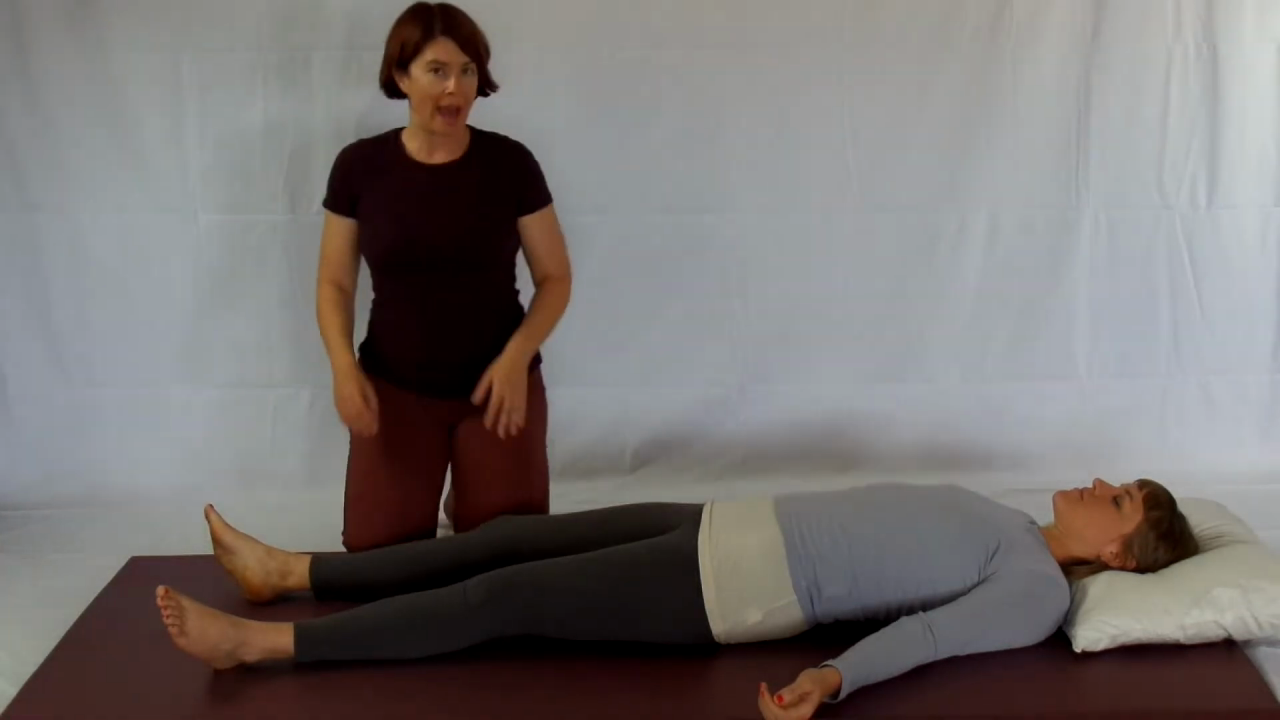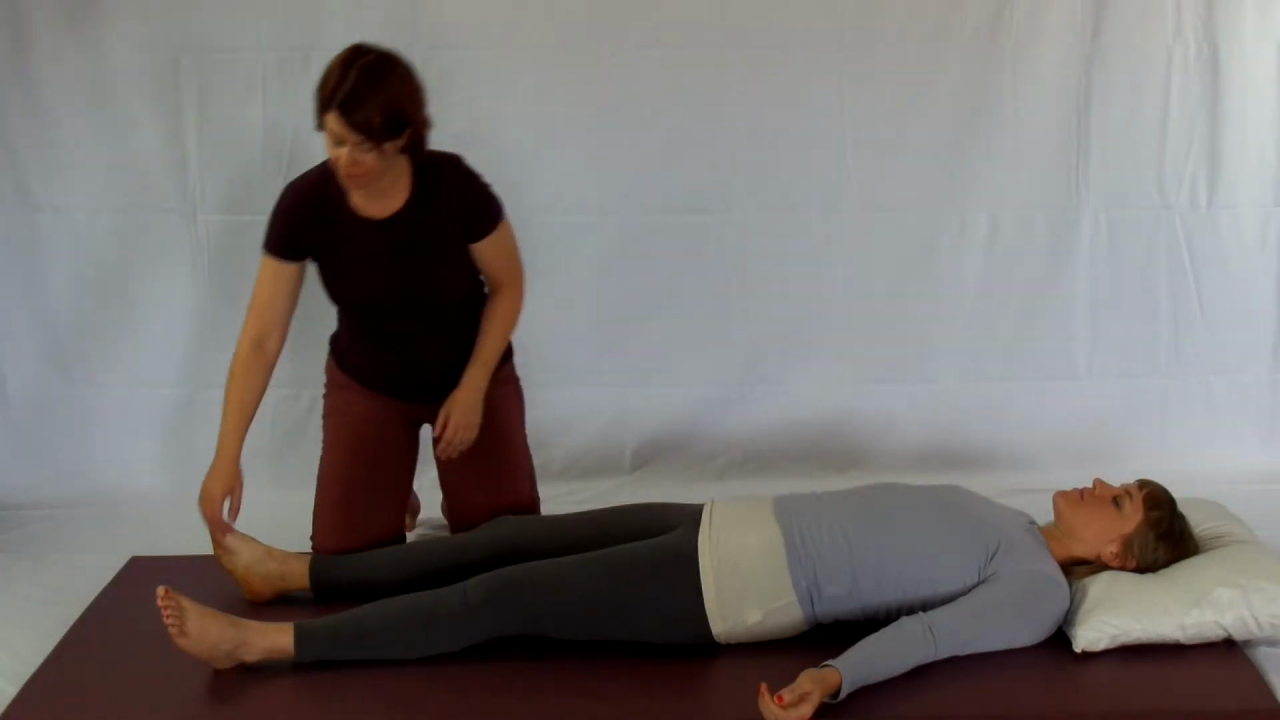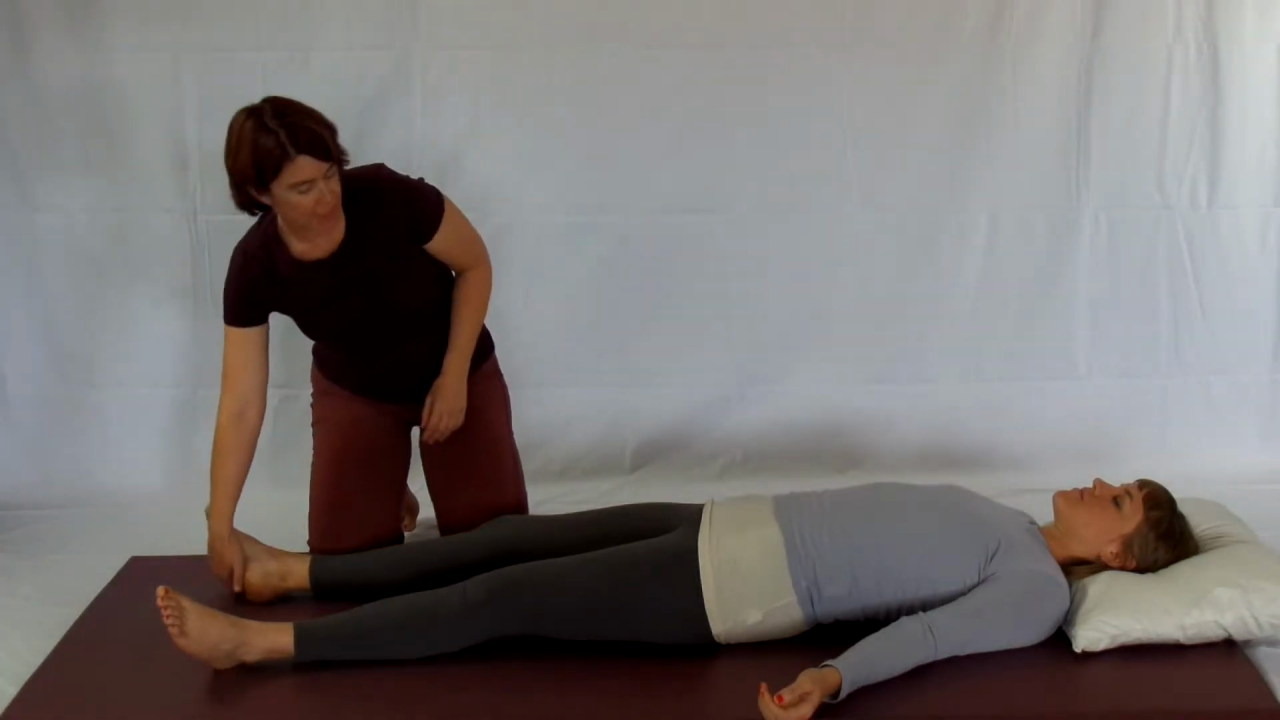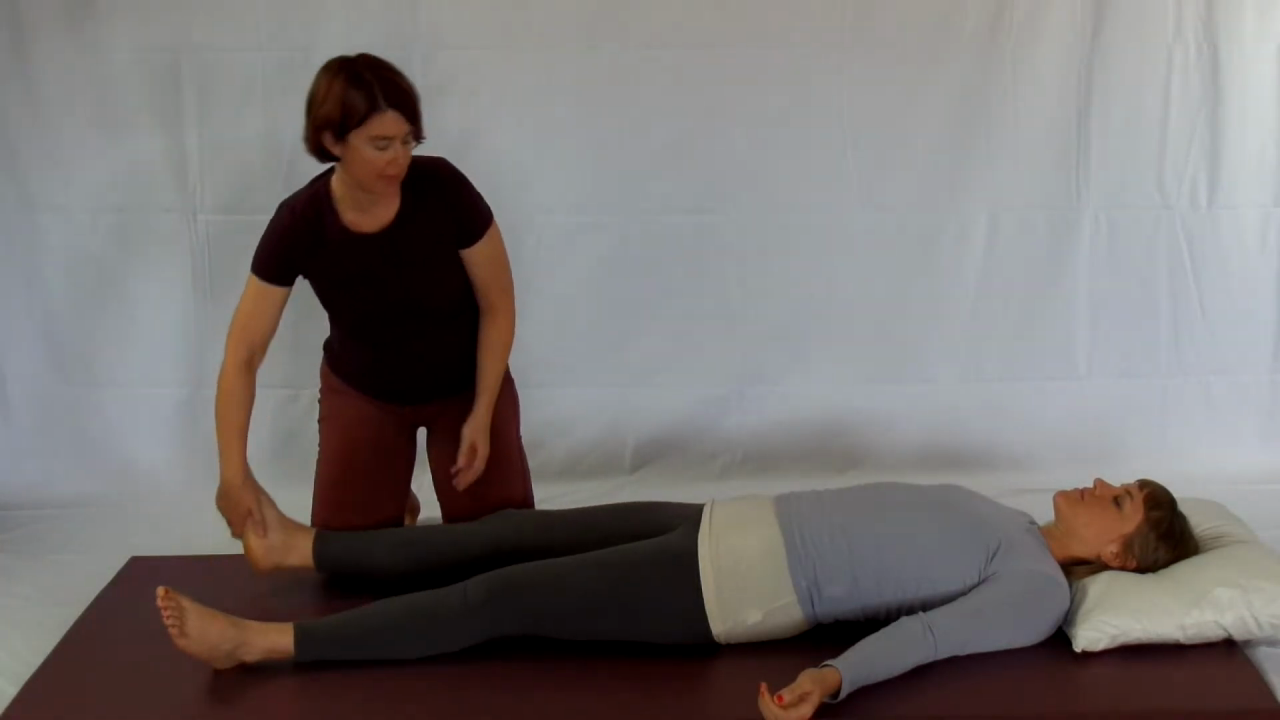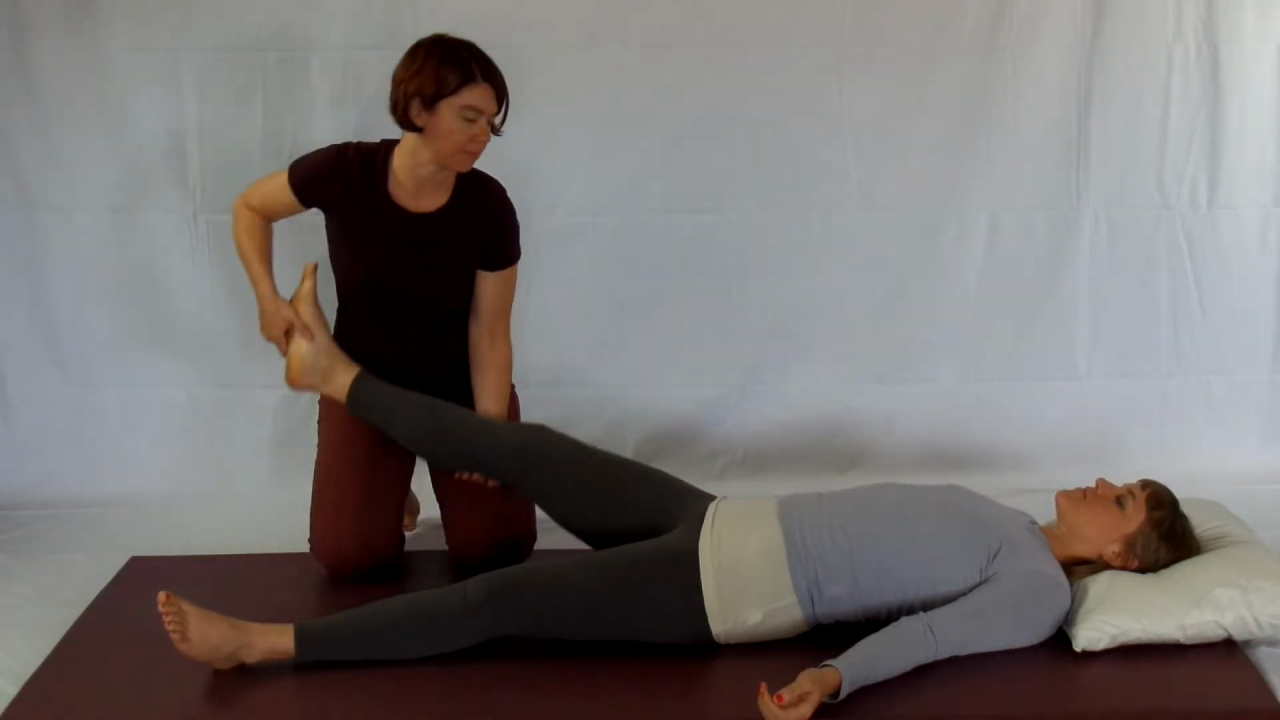
dt=0.7s
person 1, frame 1
left shoulder: (1038, 593)
right shoulder: (1012, 529)
left elbow: (928, 632)
left hip: (739, 591)
right hip: (732, 529)
left knee: (502, 600)
right knee: (509, 538)
right ankle: (286, 570)
person 1, frame 2
left shoulder: (1038, 594)
right shoulder: (1011, 529)
left elbow: (928, 633)
left hip: (737, 591)
right hip: (732, 528)
left knee: (501, 601)
right knee: (509, 539)
right ankle: (288, 570)
person 1, frame 3
left shoulder: (1038, 593)
right shoulder: (1008, 528)
left elbow: (929, 632)
left hip: (736, 591)
right hip: (730, 529)
left knee: (501, 601)
right knee: (507, 539)
right ankle: (289, 572)
person 1, frame 4
left shoulder: (1038, 592)
right shoulder: (1008, 530)
left elbow: (929, 631)
left hip: (739, 591)
right hip: (733, 527)
left knee: (502, 600)
right knee: (509, 532)
right ankle: (298, 544)
person 1, frame 5
left shoulder: (1039, 594)
right shoulder: (1012, 529)
left elbow: (930, 631)
left hip: (730, 592)
right hip: (727, 526)
left knee: (496, 602)
right knee: (526, 451)
right ankle: (335, 371)
person 2, frame 1
left shoulder: (509, 163)
right shoulder: (359, 167)
left elbow: (555, 279)
right elbow: (334, 284)
left wrist: (517, 355)
right wrist: (344, 368)
left hip: (494, 378)
right hip: (395, 385)
right knee: (377, 543)
left ankle: (467, 487)
right ankle: (426, 477)
person 2, frame 2
left shoulder: (453, 187)
right shoulder: (304, 204)
left elbow: (507, 286)
right elbow: (261, 338)
left wrist: (471, 390)
right wrist: (226, 455)
left hip: (468, 374)
right hip: (364, 385)
right knee: (344, 551)
left ankle: (457, 494)
right ankle: (393, 493)
person 2, frame 3
left shoulder: (388, 197)
right shoulder: (255, 266)
left elbow: (474, 266)
right elbow: (241, 406)
left wrist: (453, 375)
right wrist: (219, 526)
left hip: (452, 374)
right hip: (353, 392)
right knee: (343, 554)
right ankle: (388, 494)
person 2, frame 4
left shoulder: (445, 189)
right shoulder: (300, 223)
left elbow: (497, 305)
right elbow: (243, 356)
left wrist: (483, 413)
right wrist: (234, 472)
left hip: (463, 384)
right hip: (361, 392)
right ankle: (390, 490)
person 2, frame 5
left shoulder: (488, 206)
right shoulder: (342, 172)
left elbow: (489, 333)
right elbow: (250, 208)
right wrist: (268, 299)
left hip: (458, 386)
left knee: (497, 548)
right knee: (348, 556)
left ankle: (435, 470)
right ankle: (392, 487)
